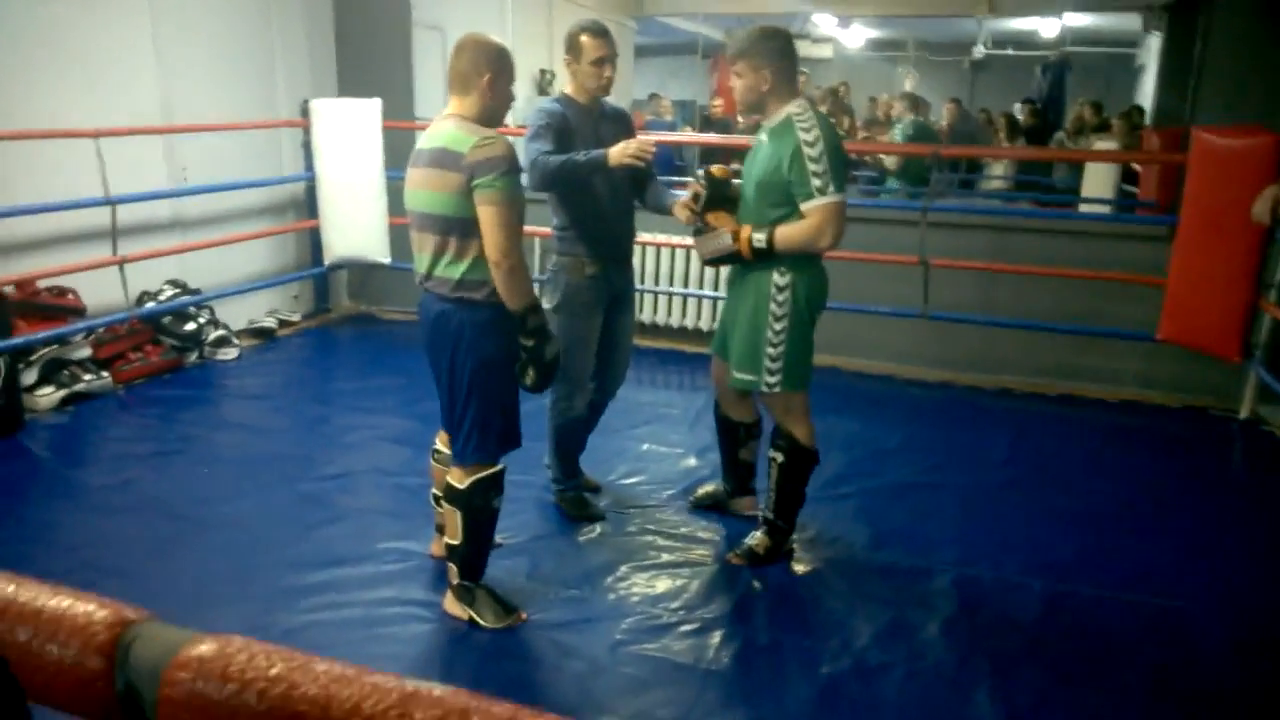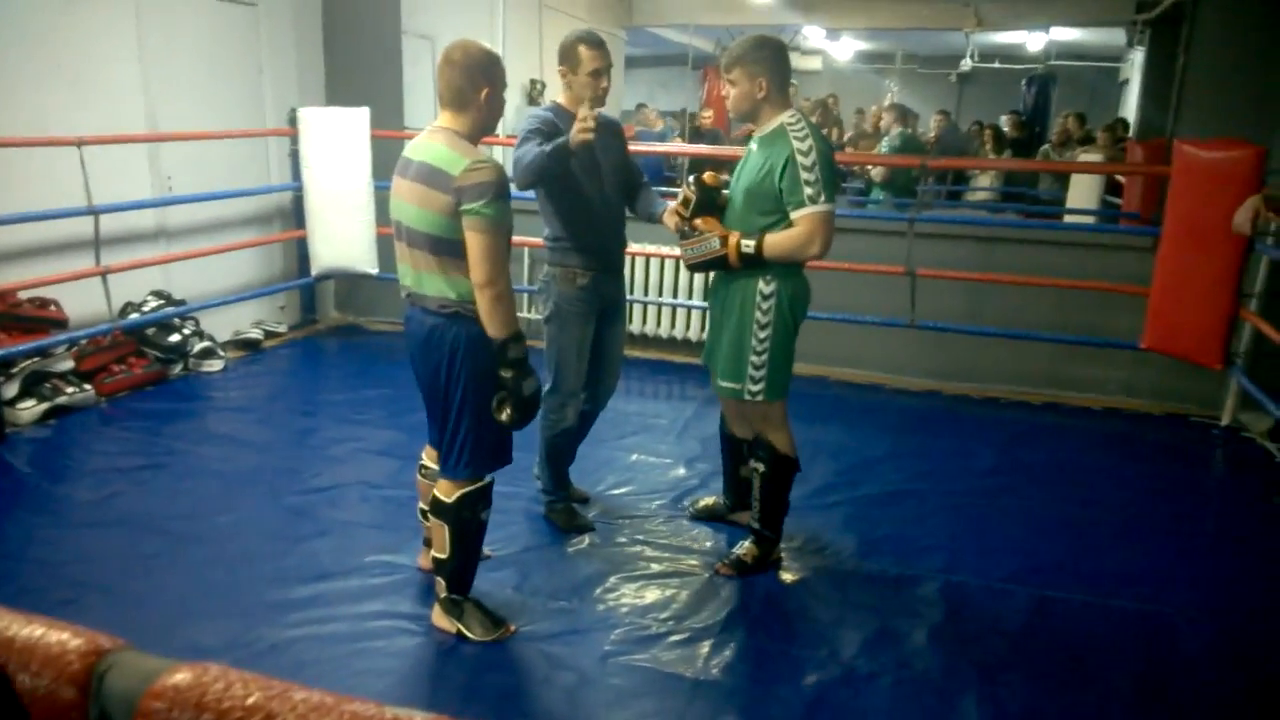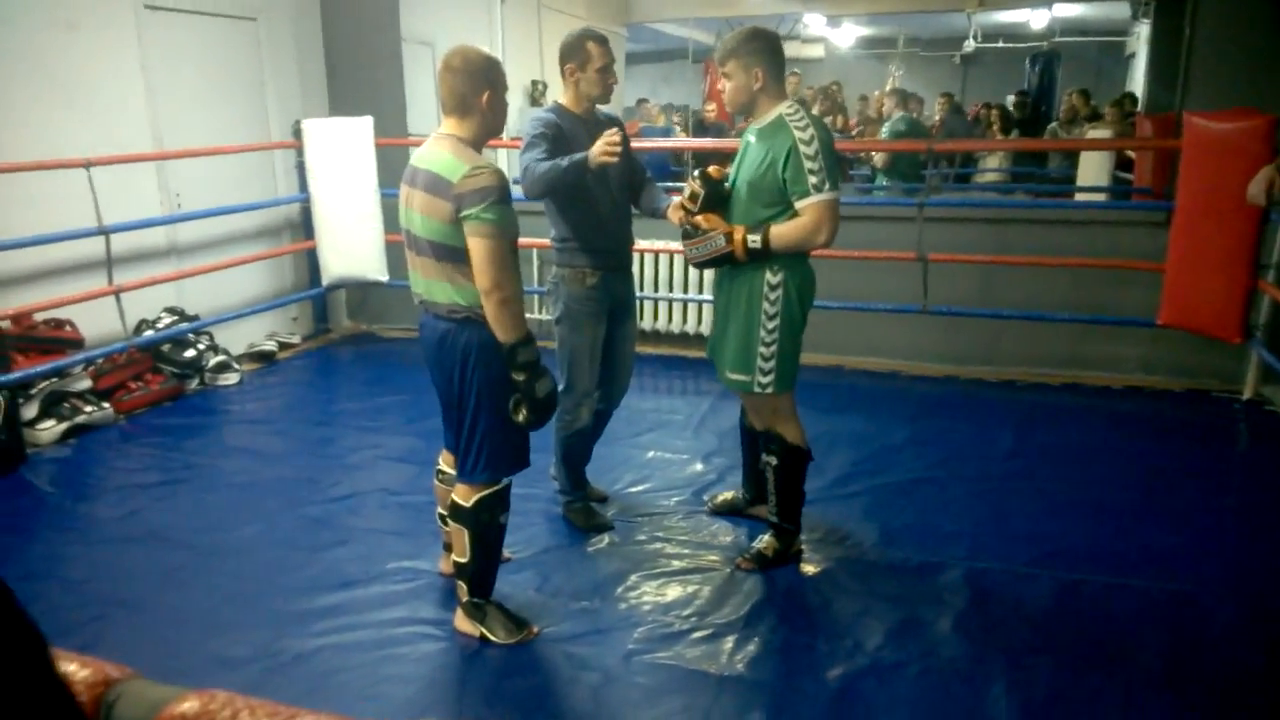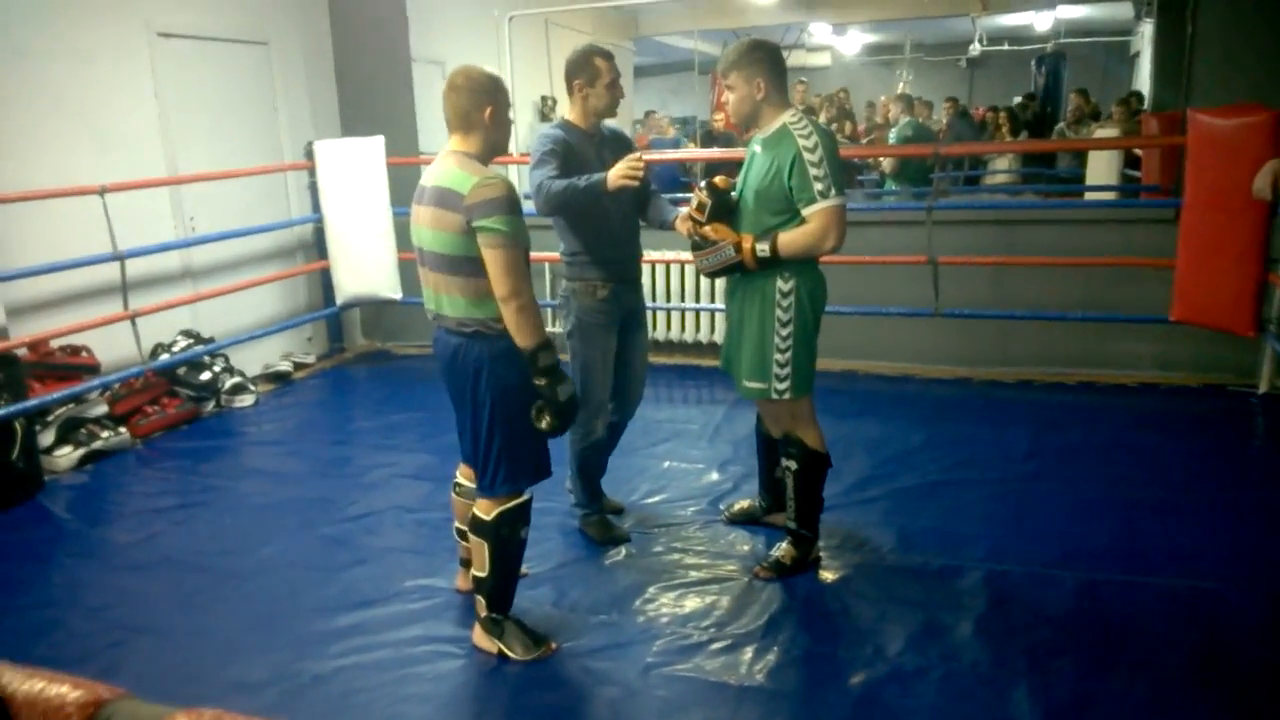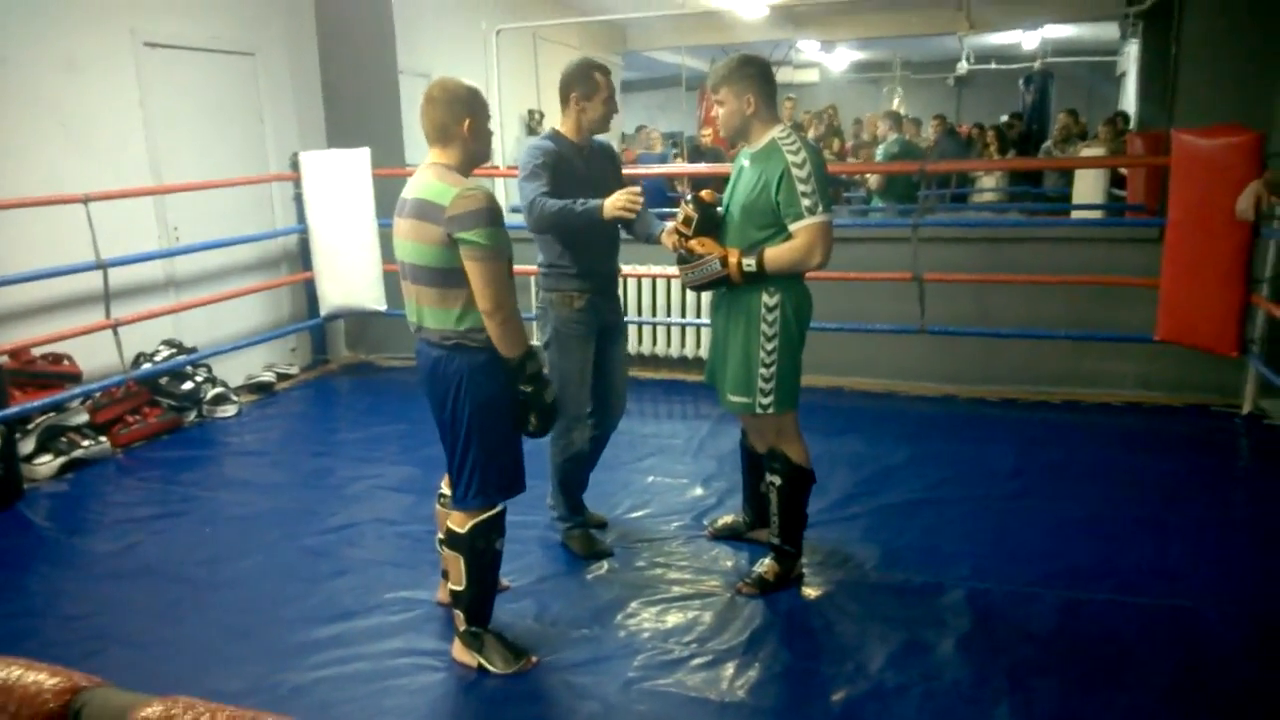
dt=0.4s
person 1, frame 1
left shoulder: (425, 144)
right shoulder: (488, 148)
right elbow: (503, 257)
right wrist: (534, 328)
left hip: (435, 305)
right hip: (476, 316)
left knee: (455, 428)
right knee: (480, 452)
left ankle: (446, 534)
right ankle: (464, 588)
person 1, frame 2
left shoulder: (412, 153)
right shoulder: (479, 172)
right elbow: (489, 284)
right wrist: (515, 363)
left hip: (420, 319)
right hip: (462, 332)
left knee: (441, 443)
right knee: (467, 467)
left ankle: (434, 547)
right ankle: (452, 601)
person 1, frame 3
left shoulder: (419, 161)
right shoulder: (479, 177)
right elbow: (495, 288)
right wrist: (529, 364)
left hip: (435, 325)
right hip: (474, 336)
left knee: (458, 448)
right knee: (485, 470)
left ankle: (455, 550)
right ankle: (474, 605)
person 1, frame 4
left shoulder: (430, 178)
right shoulder: (487, 187)
right elbow: (512, 295)
right wrist: (547, 369)
left hip: (449, 339)
right hip: (489, 349)
left knee: (476, 462)
right knee: (505, 483)
left ankle: (472, 567)
right ankle: (492, 620)
person 1, frame 5
left shoulder: (411, 191)
right shoulder: (470, 200)
right elbow: (497, 308)
right wrist: (532, 376)
left hip: (432, 351)
right hip: (472, 361)
left knee: (459, 474)
right knee: (481, 494)
left ankle: (455, 579)
right ankle: (472, 634)
person 2, frame 1
left shoulder: (807, 134)
right shoulder: (774, 128)
left elbow: (825, 231)
left wrist: (745, 240)
right wrist: (723, 202)
left hip: (784, 285)
right hip: (754, 280)
left knee: (786, 405)
right knee: (727, 382)
left ankle: (778, 531)
right ankle: (738, 486)
person 2, frame 2
left shoulder: (799, 144)
right shoulder: (762, 139)
left elbow: (813, 239)
left wrist: (733, 245)
right wrist: (711, 209)
left hip: (765, 294)
right hip: (736, 287)
left knee: (765, 415)
right knee: (734, 403)
left ankle: (767, 540)
right ankle: (737, 500)
person 2, frame 3
left shoulder: (799, 134)
right shoulder: (756, 132)
left elbow: (820, 227)
left wrist: (738, 240)
right wrist: (710, 203)
left hip: (772, 285)
right hip: (740, 280)
left knee: (775, 406)
right knee: (751, 396)
left ankle: (786, 533)
right ankle: (755, 493)
person 2, frame 4
left shoulder: (804, 140)
right shoulder: (761, 141)
left elbow: (827, 233)
left wrist: (747, 248)
right wrist: (716, 213)
left hip: (782, 292)
right hip: (751, 287)
left knee: (792, 412)
right knee: (766, 403)
left ankle: (804, 539)
right ankle: (772, 501)
person 2, frame 5
left shoulder: (792, 156)
right shoulder: (748, 156)
left elbow: (814, 248)
left wrist: (733, 262)
right wrist: (703, 232)
left hip: (768, 307)
right hip: (737, 302)
left knee: (777, 428)
right knee: (750, 416)
left ankle: (788, 555)
right ankle: (756, 517)
person 3, frame 1
left shoulder: (619, 118)
right shoulder: (551, 116)
left elbow: (642, 182)
right elbow: (539, 172)
left wrist: (673, 203)
right wrist: (605, 157)
left hip: (619, 266)
right hip: (577, 269)
left knee: (611, 375)
right knee: (574, 381)
left ankle: (566, 460)
right ankle: (565, 483)
person 3, frame 2
left shoulder: (611, 128)
right shoulder: (543, 123)
left elbow: (634, 188)
right elbow: (523, 172)
left wrist: (663, 210)
right wrist: (571, 142)
left hip: (610, 276)
right hip: (569, 279)
left knee: (601, 386)
right knee: (565, 391)
left ankle: (553, 468)
right ankle: (555, 494)
person 3, frame 3
left shoulder: (611, 125)
right shoulder: (546, 125)
left elbow: (638, 184)
right elbow: (532, 180)
left wrist: (667, 206)
right wrist: (587, 160)
left hip: (619, 274)
right hip: (578, 278)
left knee: (615, 385)
right knee: (579, 391)
left ankle: (570, 468)
right ankle: (572, 494)
person 3, frame 4
left shoulder: (618, 139)
right shoulder: (554, 142)
left elbow: (644, 196)
right elbow: (544, 197)
left wrist: (674, 218)
right wrist: (605, 181)
left hip: (628, 285)
right hip: (588, 291)
left knee: (628, 395)
right knee: (593, 402)
left ankle: (586, 481)
right ankle: (588, 507)
person 3, frame 5
left shoulder: (605, 153)
right shoulder: (542, 153)
left elbow: (631, 209)
right elbow: (536, 212)
left wrist: (659, 231)
right wrist: (601, 208)
left hip: (605, 297)
right hip: (566, 302)
left knee: (610, 408)
right knee: (573, 415)
left ankle: (567, 497)
right ankle: (570, 521)
